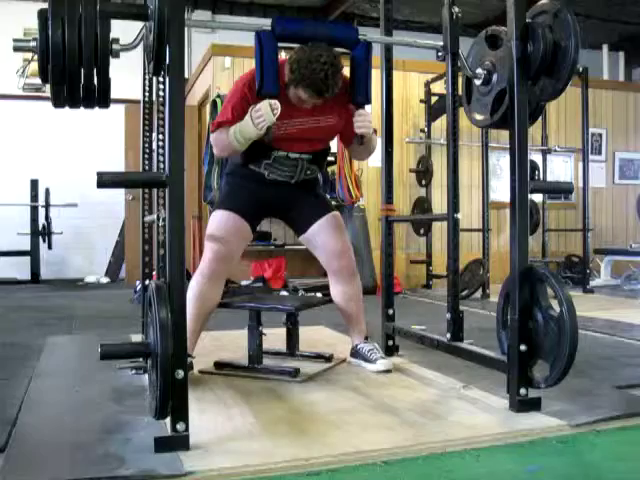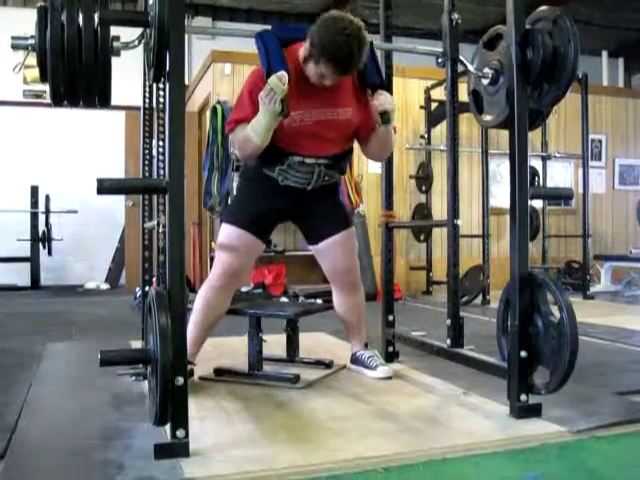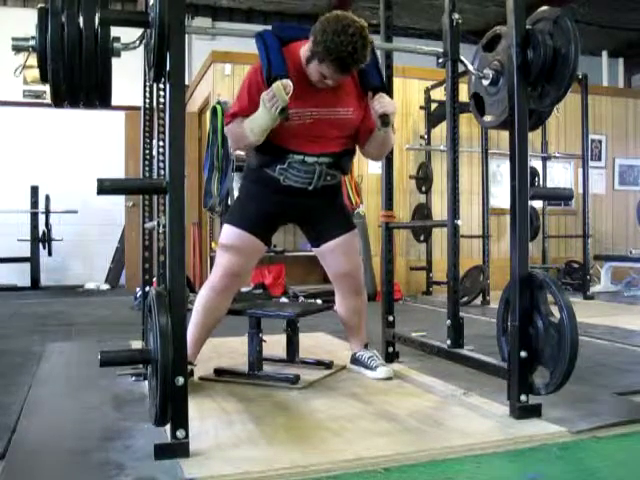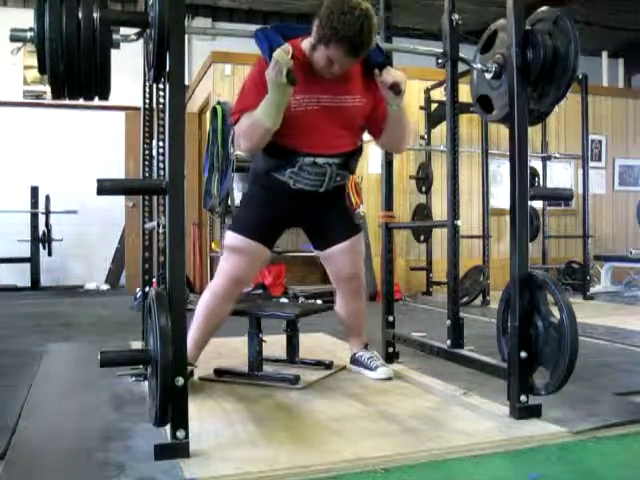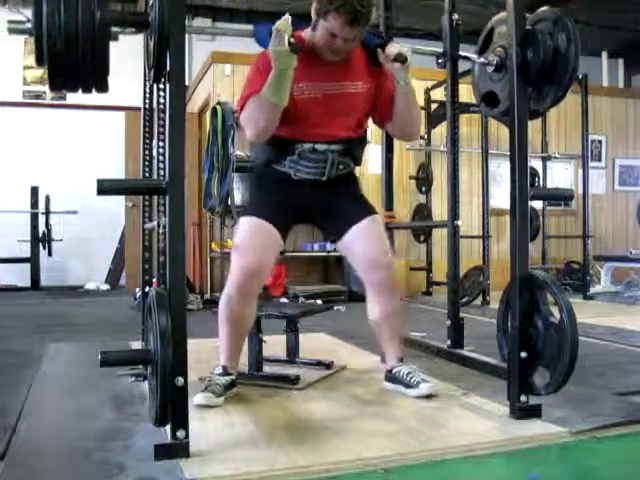
dt=1s
person 1, frame 1
left shoulder: (342, 91)
right shoulder: (255, 83)
left elbow: (359, 152)
right elbow: (219, 146)
left wrist: (366, 135)
right wrist: (250, 128)
left hip: (303, 185)
right hip: (249, 180)
left knee: (343, 262)
right knee: (213, 261)
left ankle: (360, 343)
right ankle: (183, 352)
person 1, frame 2
left shoulder: (356, 84)
right shoulder: (270, 73)
left elbow: (377, 152)
right elbow: (242, 147)
left wrist: (385, 122)
right wrist: (269, 114)
left hip: (321, 190)
right hip: (264, 184)
left knee: (347, 275)
right knee: (225, 273)
left ankle: (360, 351)
right ankle: (185, 358)
person 1, frame 3
left shoulder: (358, 84)
left elbow: (374, 151)
right elbow: (235, 138)
left wrist: (384, 125)
right wrist: (266, 115)
left hip: (324, 192)
right hip: (267, 186)
left knee: (351, 277)
right knee: (225, 275)
left ankle: (360, 351)
right ankle: (183, 361)
person 1, frame 4
left shoulder: (368, 77)
right shoulder: (276, 64)
left elbow: (395, 144)
right elbow: (247, 142)
left wrist: (395, 101)
right wrist: (277, 92)
left hip: (328, 194)
right hip: (272, 188)
left knee: (351, 279)
right knee: (230, 279)
left ankle: (360, 352)
right ankle: (184, 361)
person 1, frame 5
left shoulder: (371, 65)
right shoulder: (275, 57)
left elbow: (408, 130)
right elbow: (254, 131)
left wrist: (401, 76)
right wrist: (282, 69)
left hip: (338, 183)
right hip: (278, 181)
left knee: (381, 270)
right knee: (244, 274)
left ankle: (395, 367)
right ankle: (225, 372)
